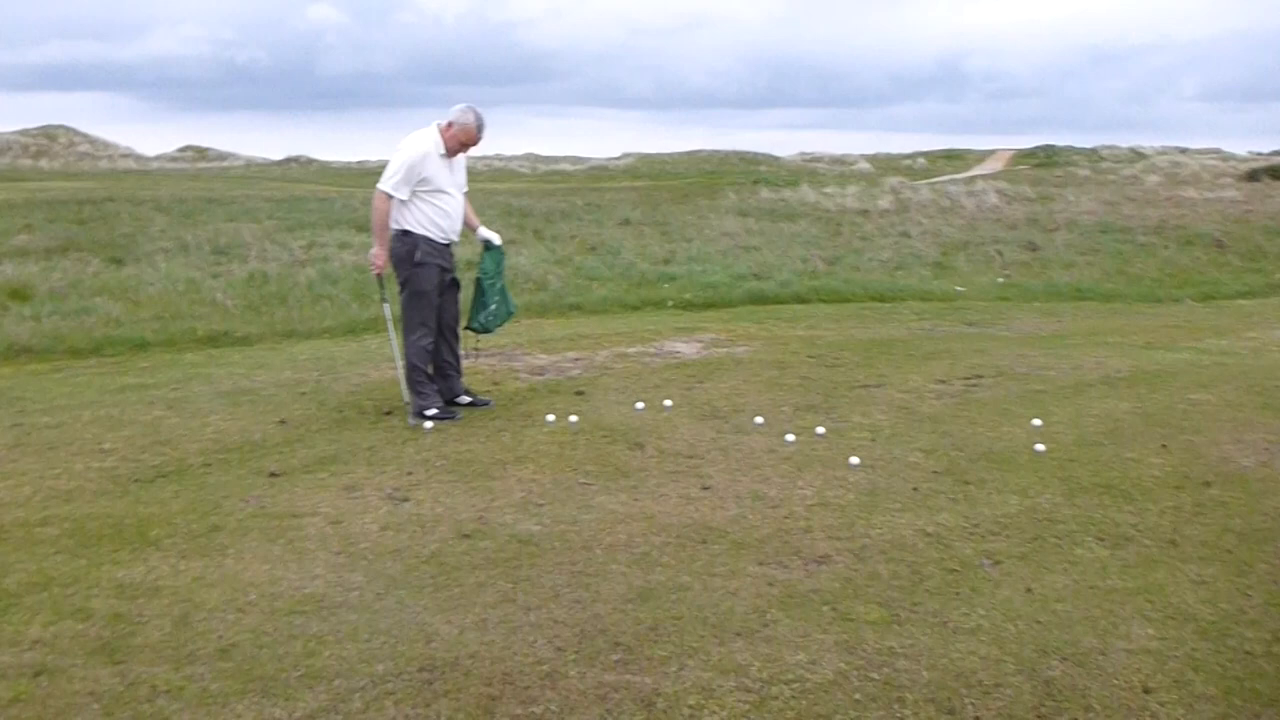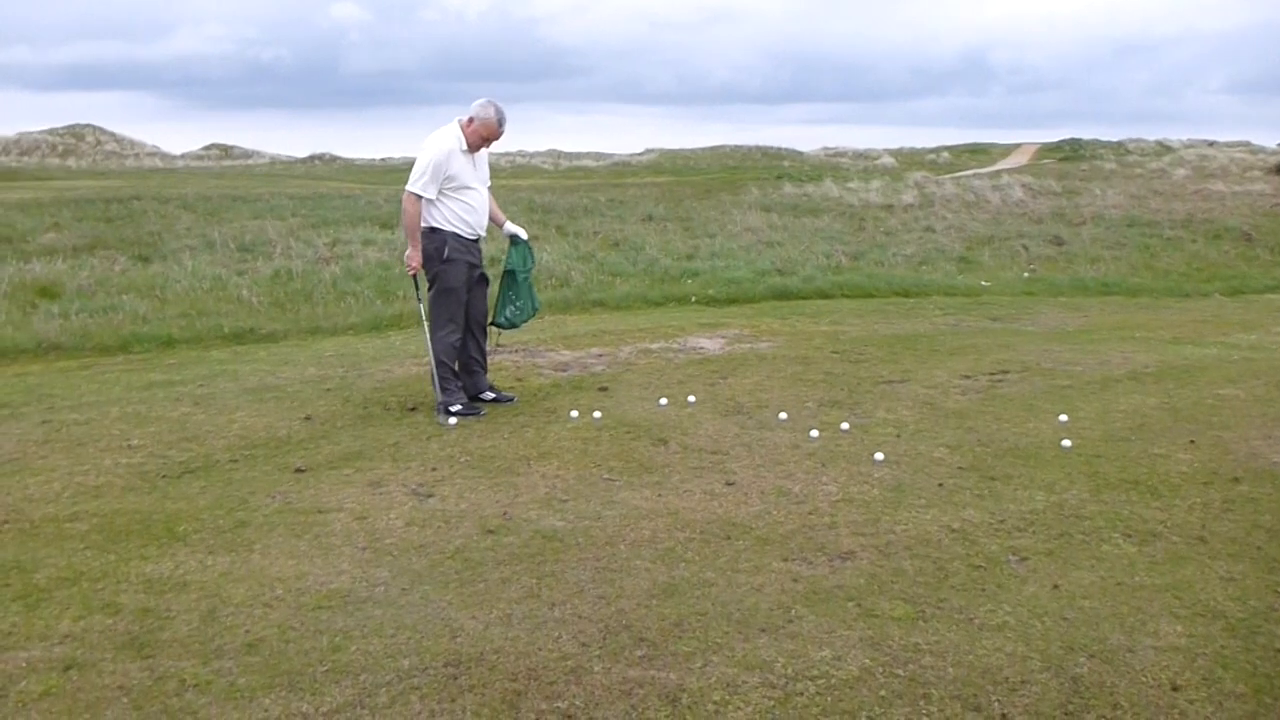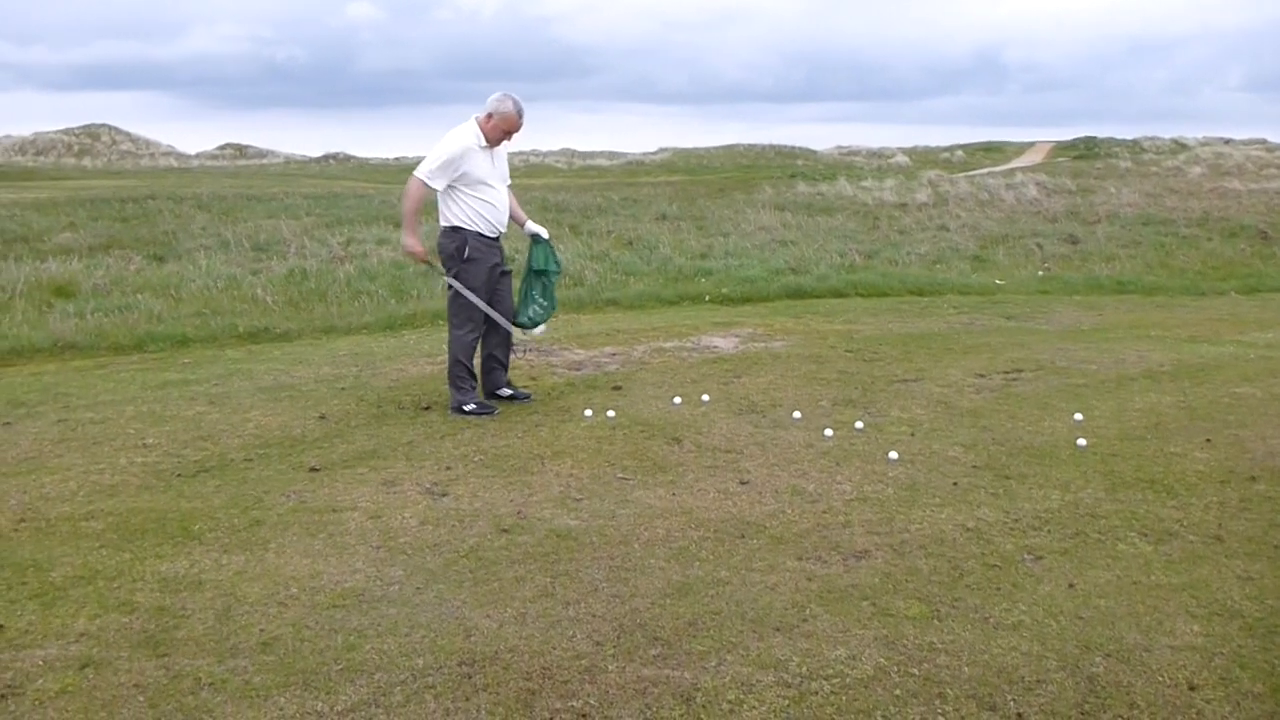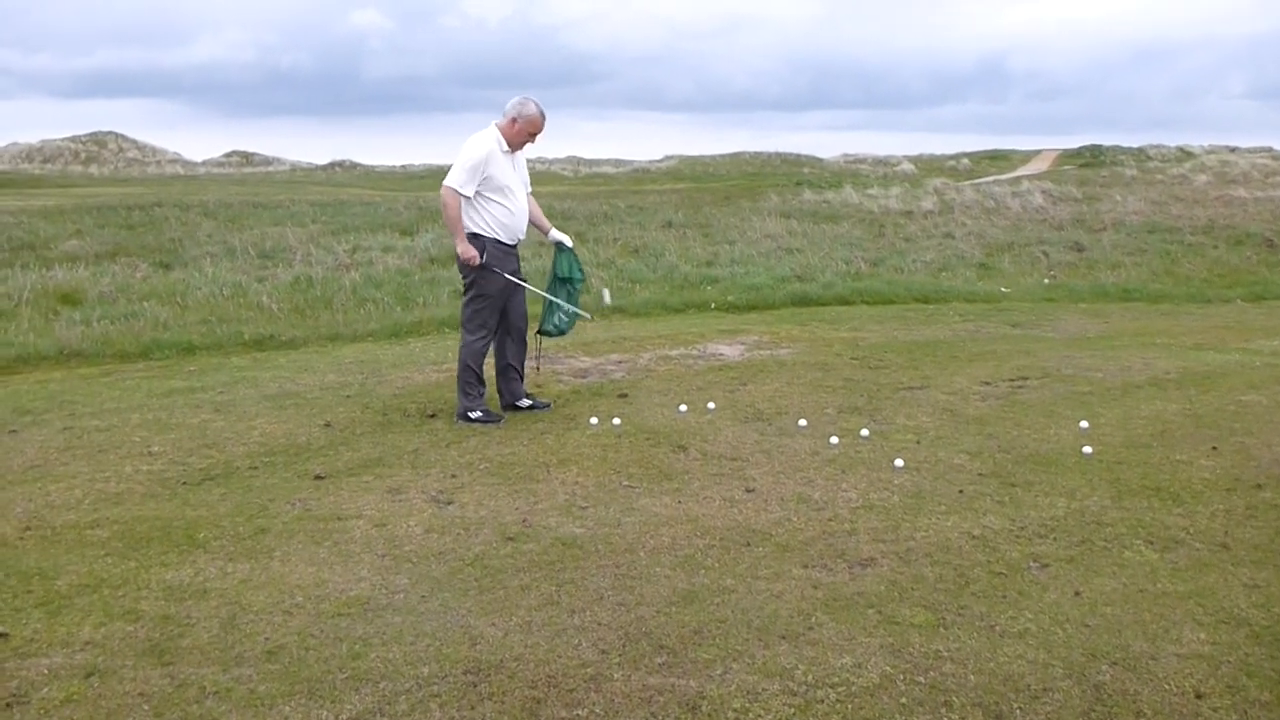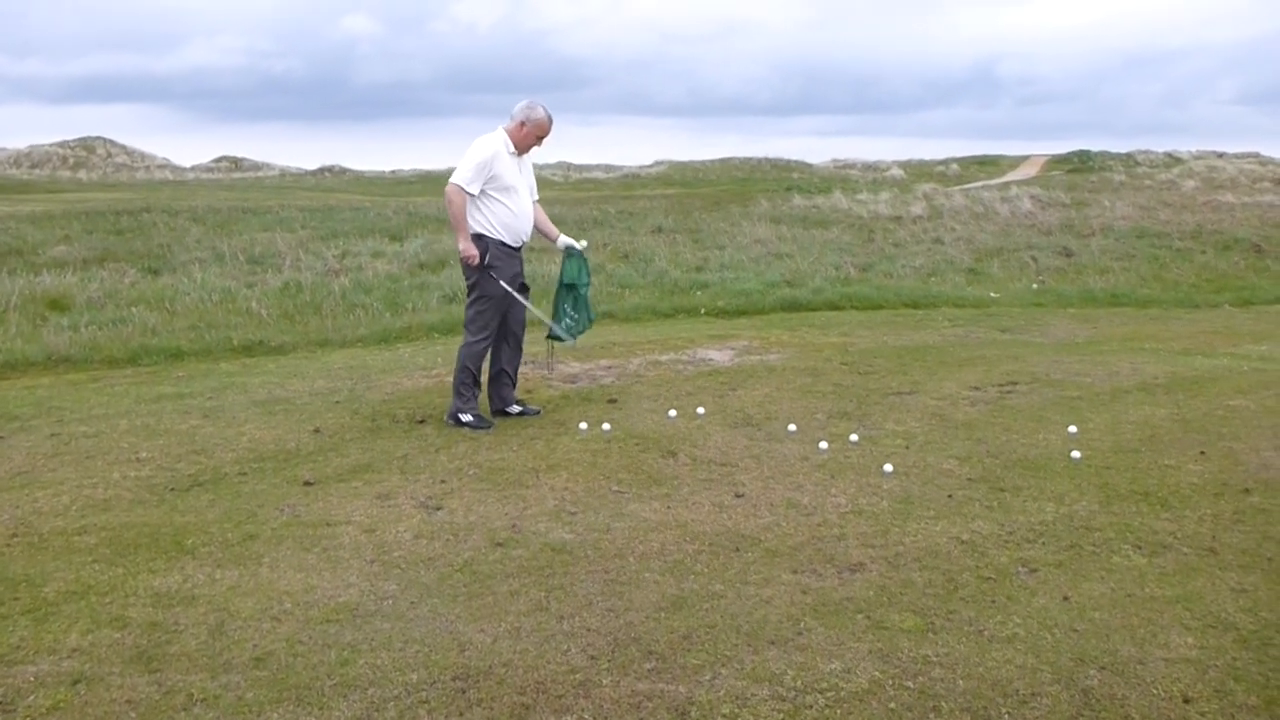
dt=0.3s
person 1, frame 1
left shoulder: (456, 154)
right shoulder: (416, 150)
right elbow: (383, 196)
left wrist: (480, 230)
right wrist: (380, 247)
left hip: (442, 249)
right hip: (416, 248)
left knee: (447, 323)
right knee: (421, 326)
left ankle: (451, 390)
right ankle: (424, 400)
person 1, frame 2
left shoulder: (478, 149)
right shoulder: (440, 148)
right elbow: (412, 199)
left wrist: (505, 224)
right wrist: (414, 248)
left hip: (470, 245)
right hip: (445, 246)
left knee: (476, 319)
right knee: (449, 323)
left ankle: (476, 386)
right ankle: (449, 397)
person 1, frame 3
left shoulder: (496, 147)
right shoulder: (458, 144)
right elbow: (417, 183)
left wrist: (526, 223)
right wrist: (410, 234)
left hip: (492, 244)
right hip: (465, 246)
left knee: (502, 316)
right knee: (466, 322)
left ankle: (495, 384)
right ankle: (462, 396)
person 1, frame 4
left shoulder: (516, 153)
right shoulder: (480, 149)
left elbow: (524, 197)
right elbow: (449, 193)
left wrist: (550, 231)
right wrist: (461, 243)
left hip: (508, 251)
right hip: (483, 252)
left knee: (514, 327)
right knee: (479, 330)
left ankle: (512, 394)
right ankle: (470, 405)
person 1, frame 5
left shoulder: (522, 158)
right shoulder: (487, 149)
left elbow: (530, 205)
right elbow: (454, 190)
left wrist: (558, 238)
right wrist: (463, 240)
left hip: (511, 255)
right hip: (488, 253)
left knee: (512, 331)
right knee: (480, 331)
left ankle: (503, 400)
right ankle: (463, 407)
